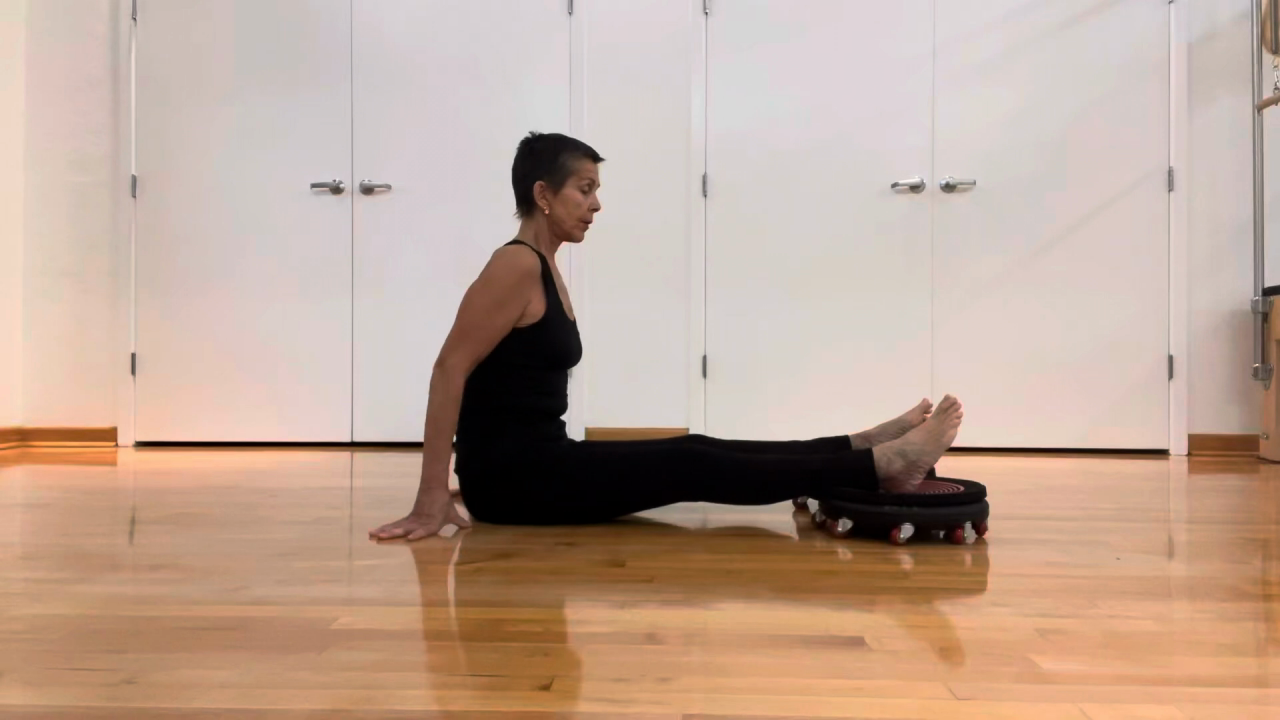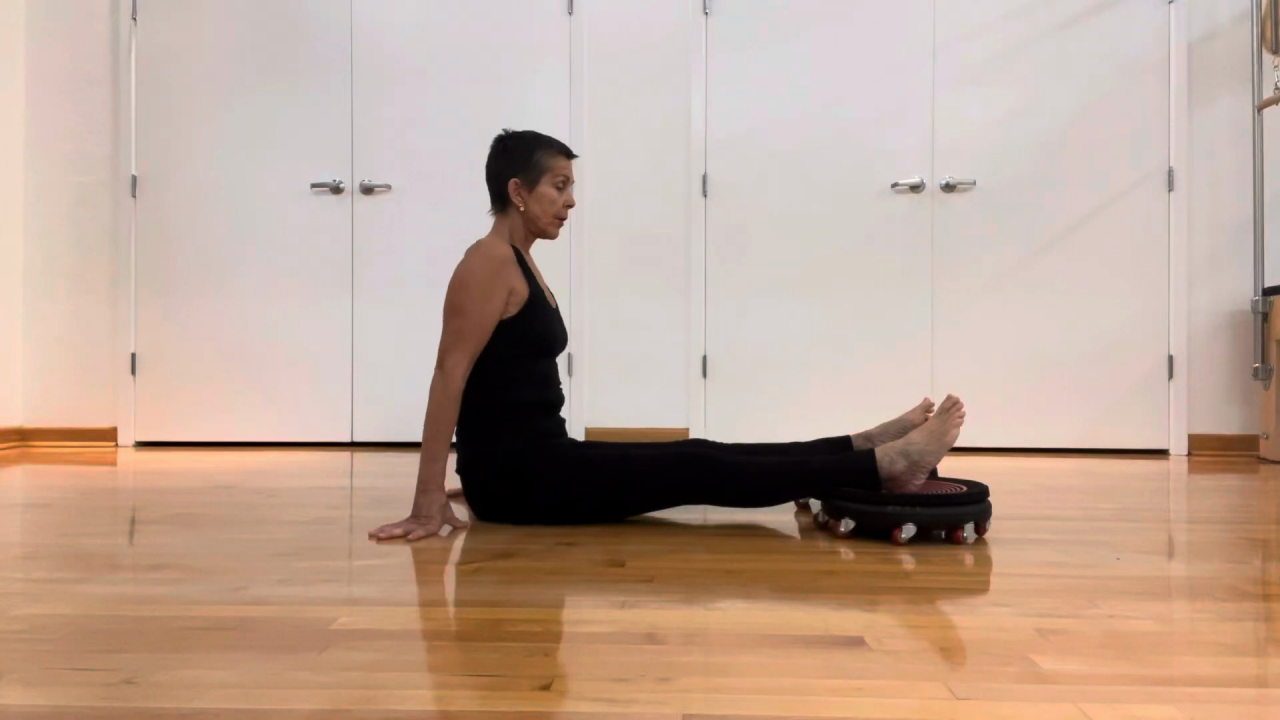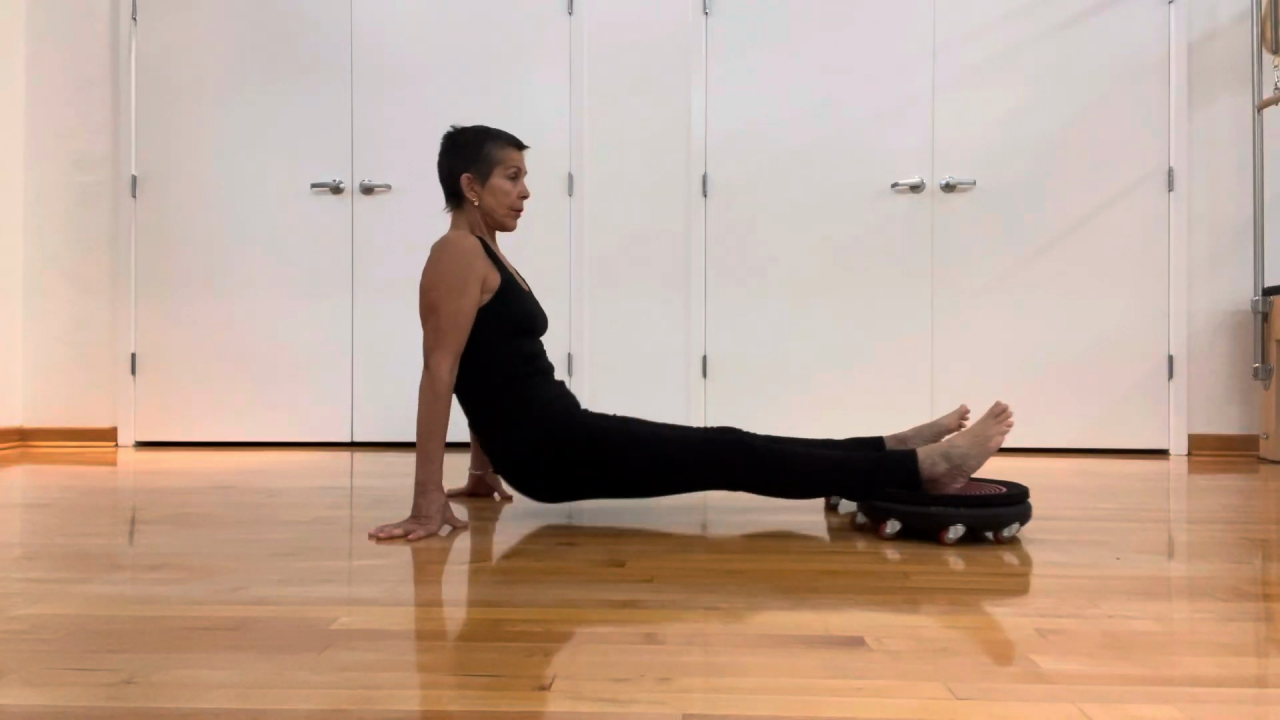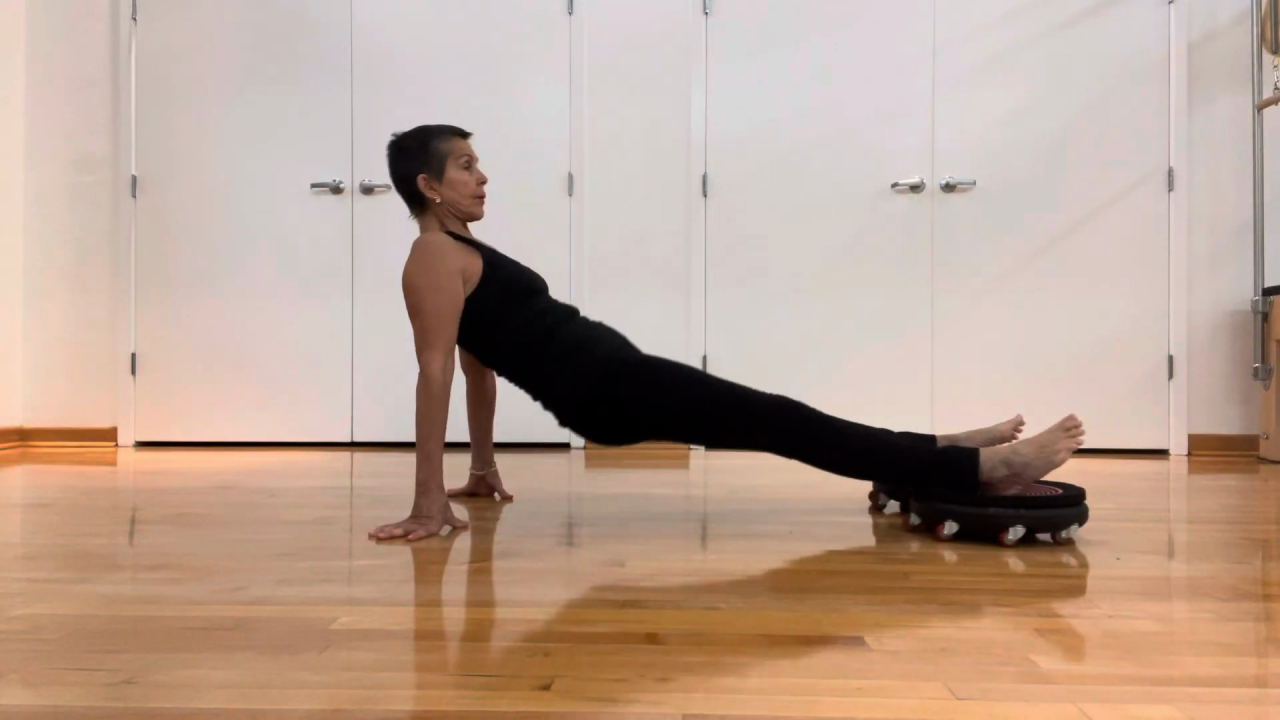
dt=0.4s
person 1, frame 1
left shoulder: (545, 268)
right shoulder: (516, 266)
right elbow: (449, 369)
right wrist: (431, 496)
left hip: (537, 461)
right hip: (507, 477)
left knee: (695, 453)
right knee: (690, 467)
left ankle: (861, 448)
right ankle: (882, 464)
person 1, frame 2
left shoulder: (520, 262)
right shoulder: (490, 259)
right elbow: (450, 373)
left wrist: (445, 488)
right wrist: (429, 500)
left hip: (540, 458)
right hip: (512, 474)
left knee: (697, 457)
right knee: (695, 473)
left ankle: (865, 448)
right ankle: (886, 464)
person 1, frame 3
left shoulder: (485, 255)
right shoulder: (457, 255)
right elbow: (439, 372)
left wrist: (485, 467)
right wrist: (428, 501)
left hip: (555, 437)
right hip: (542, 448)
left knee: (727, 448)
right knee: (726, 459)
left ankle: (898, 451)
right ankle: (925, 468)
person 1, frame 4
left shoulder: (463, 253)
right shoulder: (433, 258)
left elbow: (481, 364)
right elbow: (435, 373)
left wrist: (483, 467)
right wrist: (429, 502)
left hip: (611, 374)
right hip: (604, 389)
left knee: (777, 419)
right knee: (777, 425)
left ankle: (947, 451)
right ankle: (985, 468)
